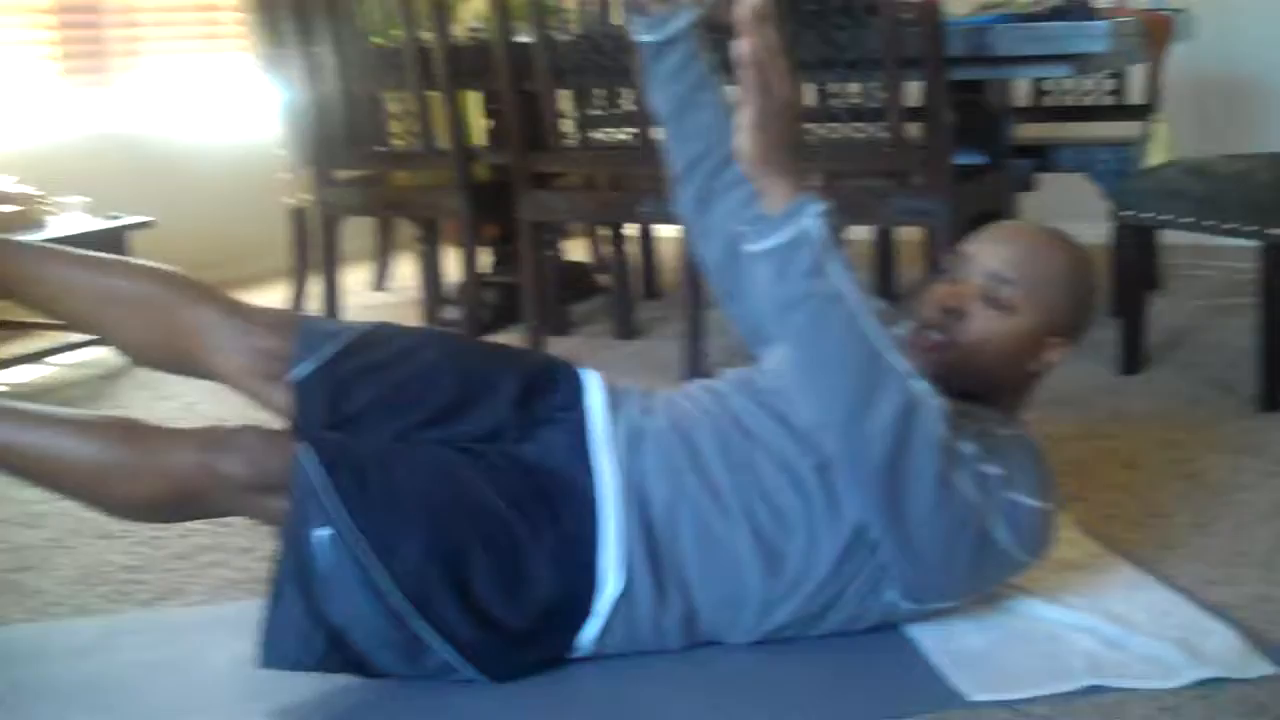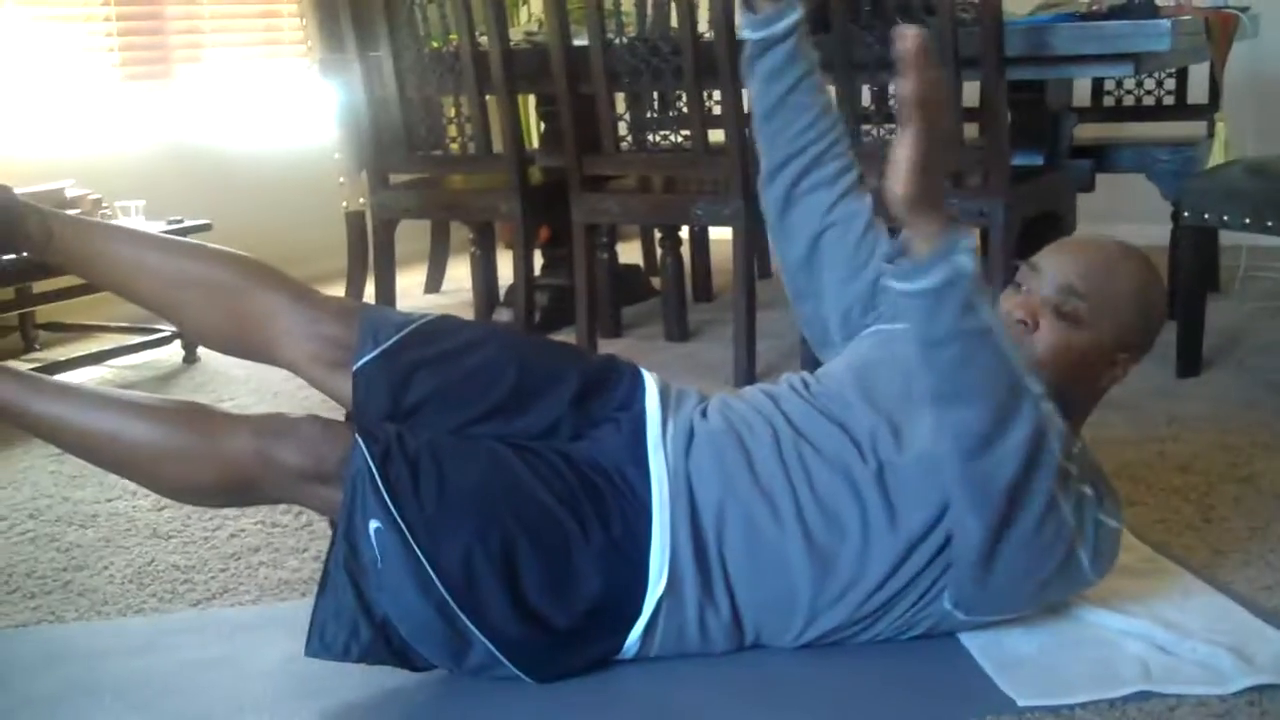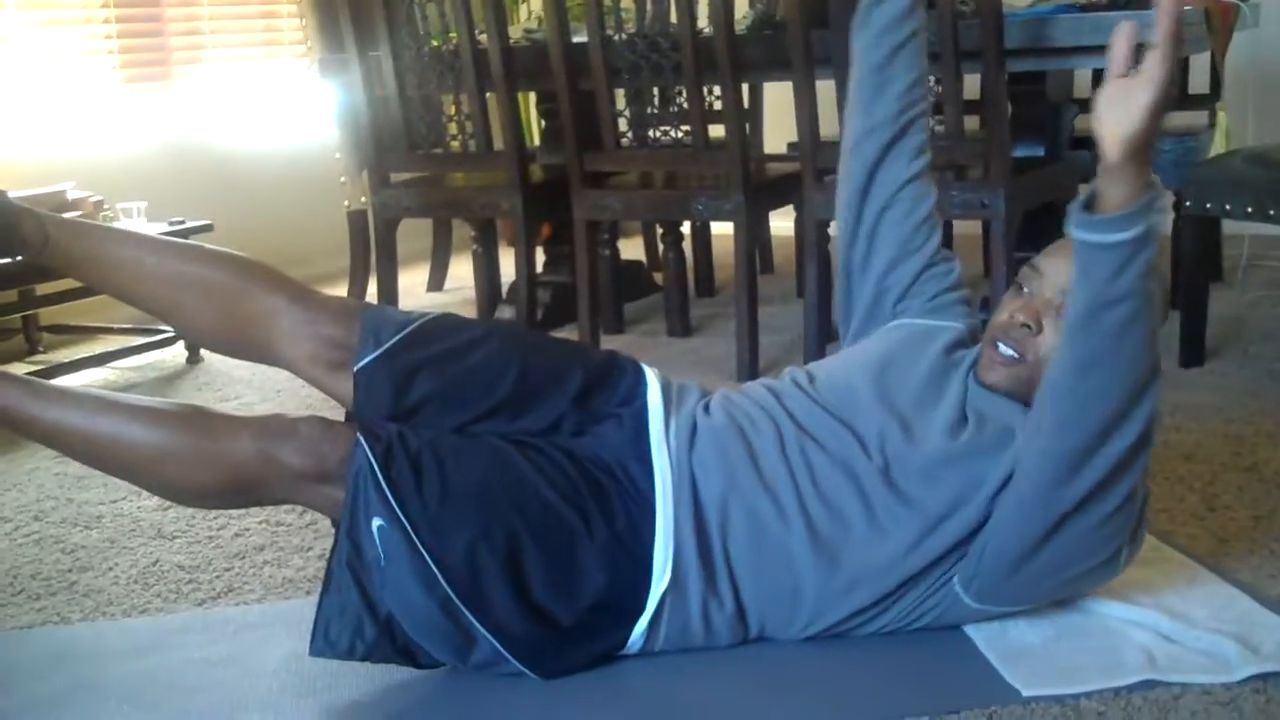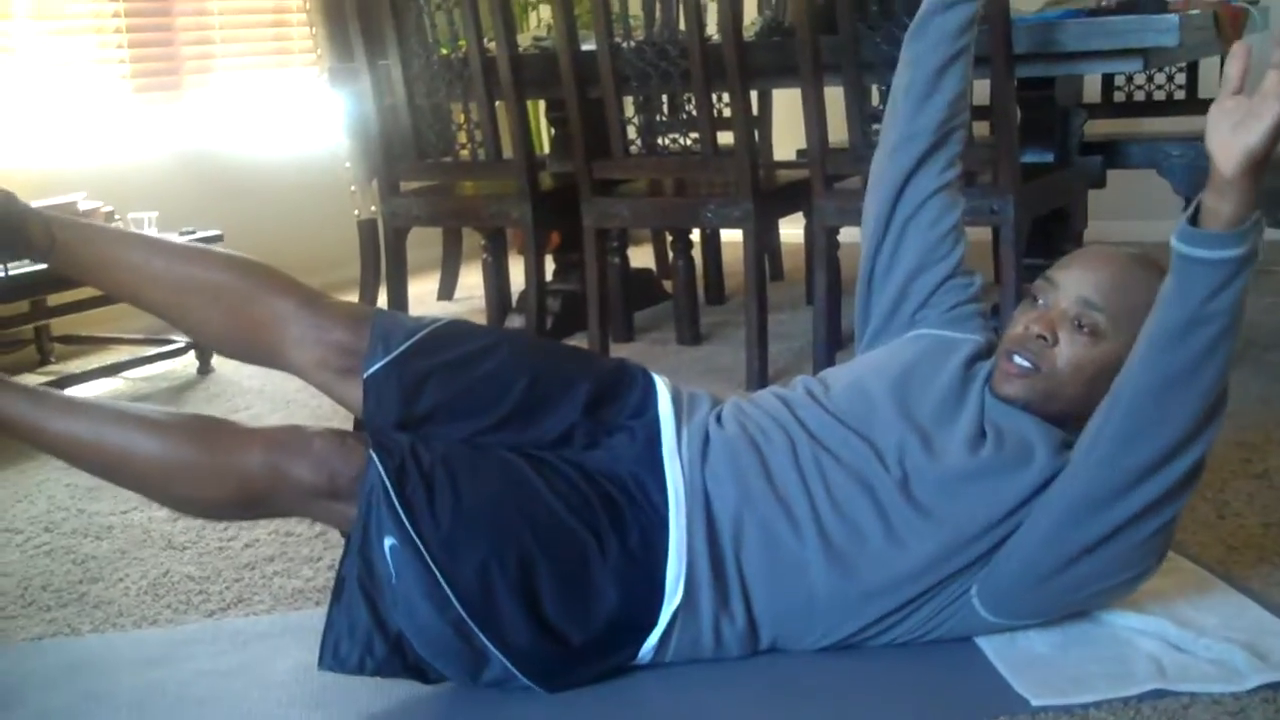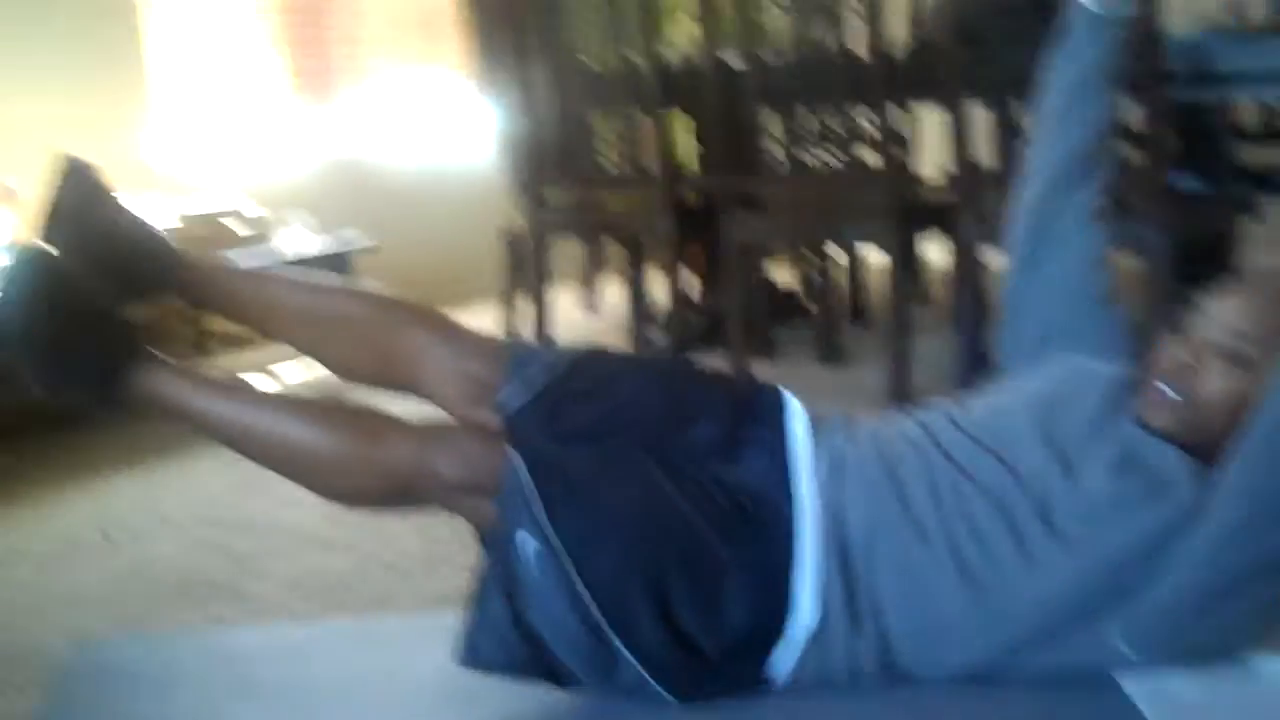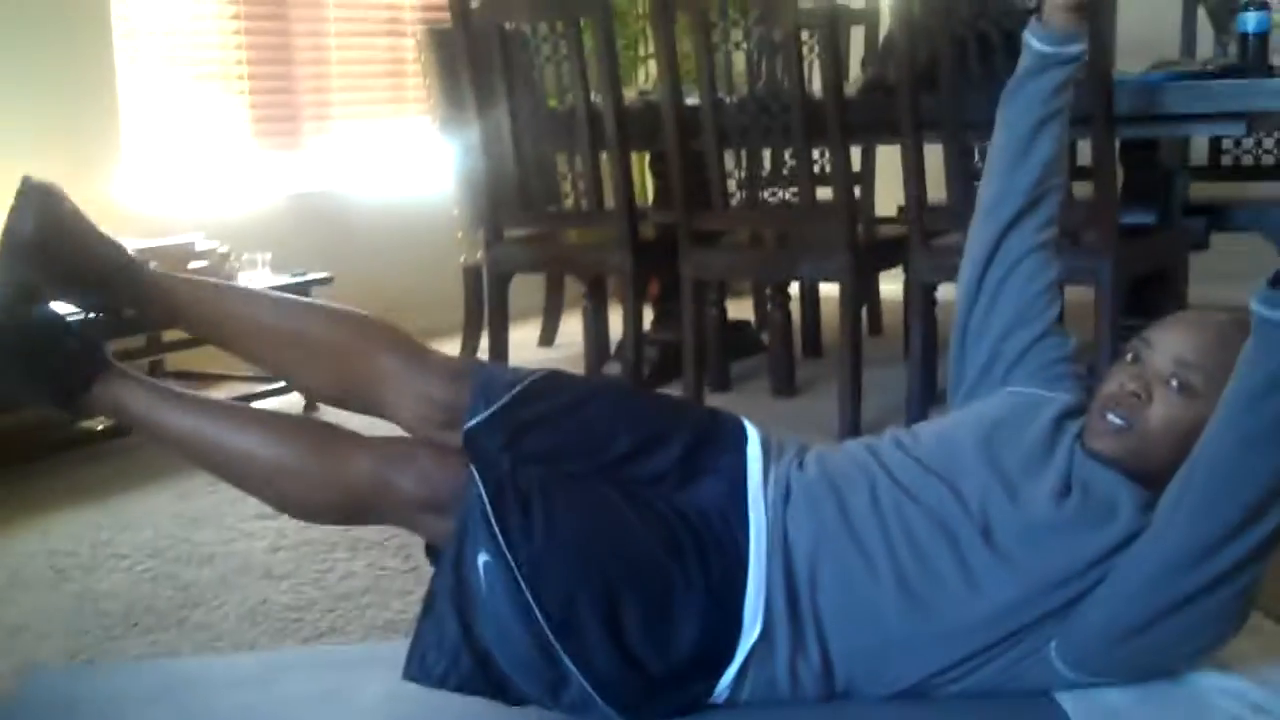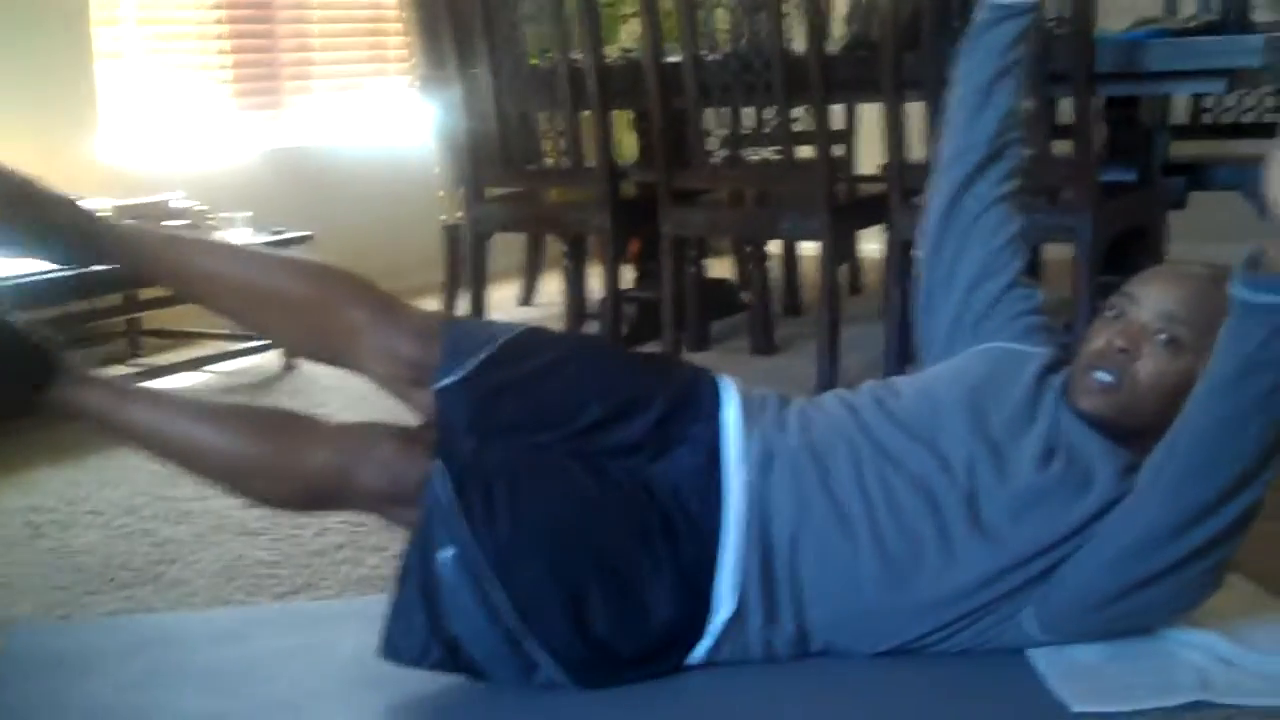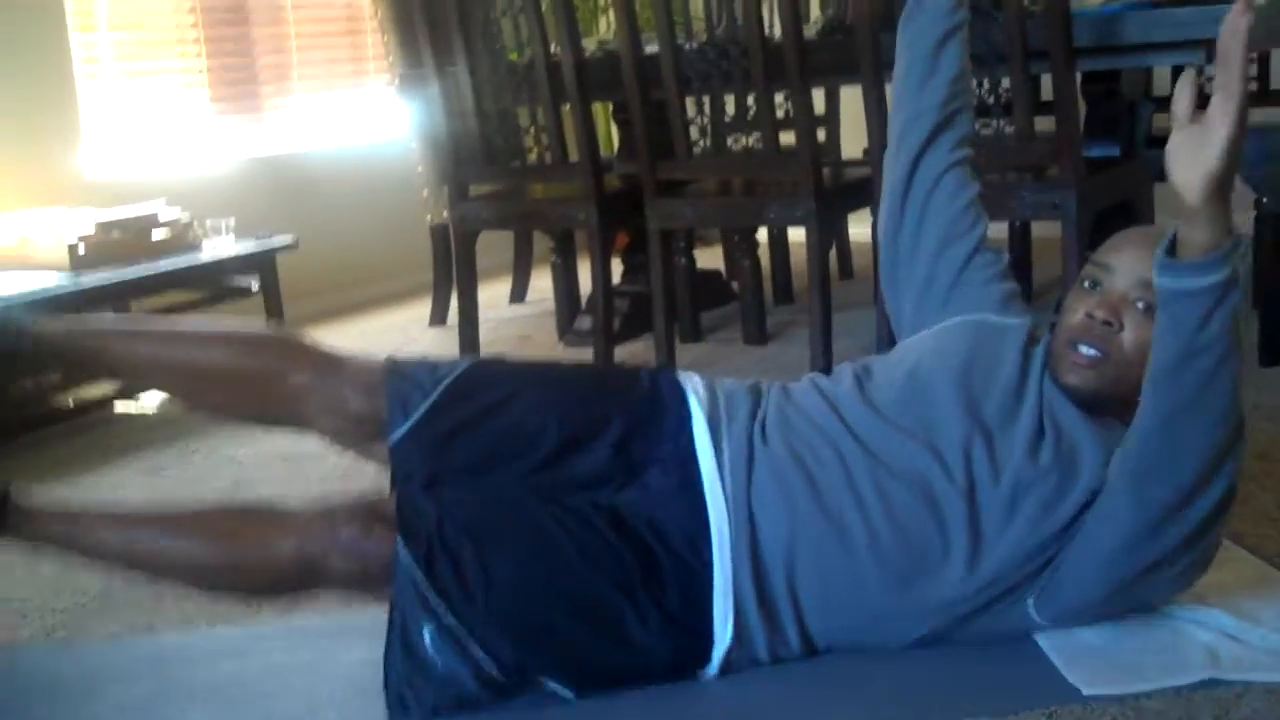
dt=0.4s
person 1, frame 1
left shoulder: (992, 508)
right shoulder: (886, 352)
left elbow: (880, 442)
right elbow: (725, 211)
left wrist: (783, 189)
left hip: (585, 562)
right hip: (584, 418)
left knee: (238, 467)
right knee: (246, 342)
person 1, frame 2
left shoulder: (1058, 525)
right shoulder: (918, 331)
left elbow: (987, 453)
right elbow: (812, 194)
left wrist: (928, 228)
left hip: (628, 562)
right hip: (639, 422)
left knee: (289, 454)
right knee: (308, 330)
person 1, frame 3
left shoulder: (1059, 523)
right shoulder: (936, 331)
left elbow: (1096, 406)
right elbow: (882, 168)
left wrist: (1121, 185)
left hip: (631, 556)
right hip: (637, 418)
left knee: (287, 454)
right knee: (305, 327)
person 1, frame 4
left shoulder: (1069, 522)
right shoulder: (950, 339)
left elbow: (1162, 419)
right elbow: (913, 178)
left hip: (641, 569)
right hip: (650, 425)
left knee: (305, 469)
right knee: (313, 330)
person 1, frame 5
right shoulder: (1088, 368)
right elbow: (1052, 207)
left hip: (775, 592)
right hip: (783, 446)
left knee: (461, 463)
right knee: (450, 360)
left ankle: (122, 372)
right ankle: (154, 262)
person 1, frame 6
left shoulder: (1150, 586)
right shoulder: (1047, 401)
right elbow: (1010, 238)
left hip: (721, 607)
right hip: (740, 473)
left knee: (406, 479)
right knee: (412, 382)
right ankle: (120, 276)
person 1, frame 7
left shoulder: (1133, 542)
right shoulder: (1019, 357)
right elbow: (971, 189)
left hip: (695, 573)
right hip: (711, 426)
left knee: (370, 464)
right knee: (380, 330)
person 1, frame 8
left shoulder: (1118, 518)
right shoulder: (990, 328)
left elbow: (1185, 459)
right elbow: (926, 167)
left wrist: (1204, 232)
left hip: (696, 588)
right hip: (688, 431)
left knee: (341, 538)
right knee: (333, 386)
